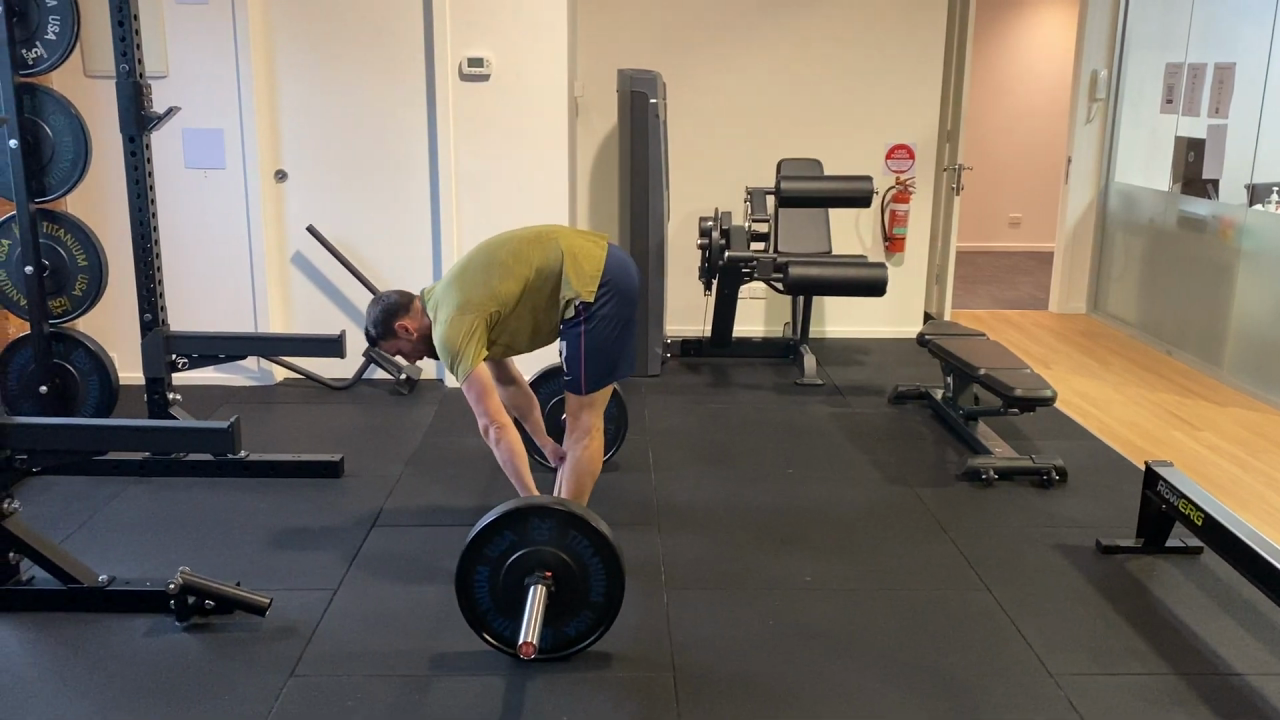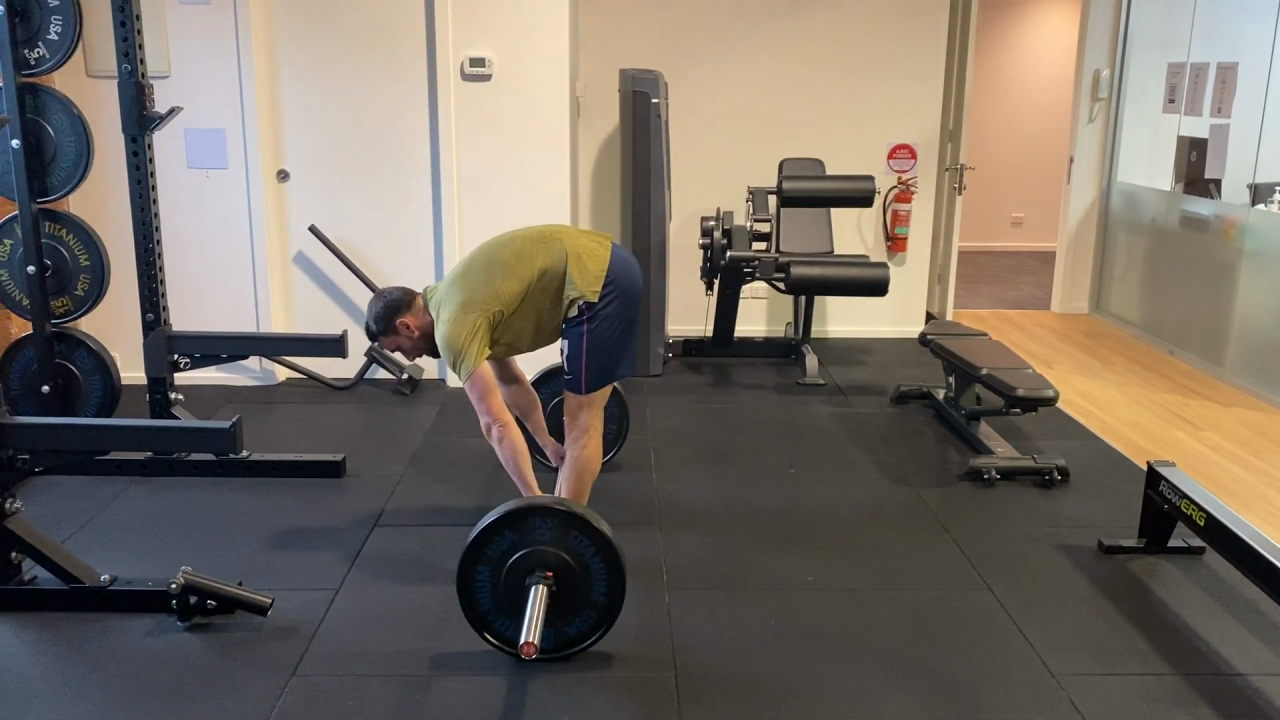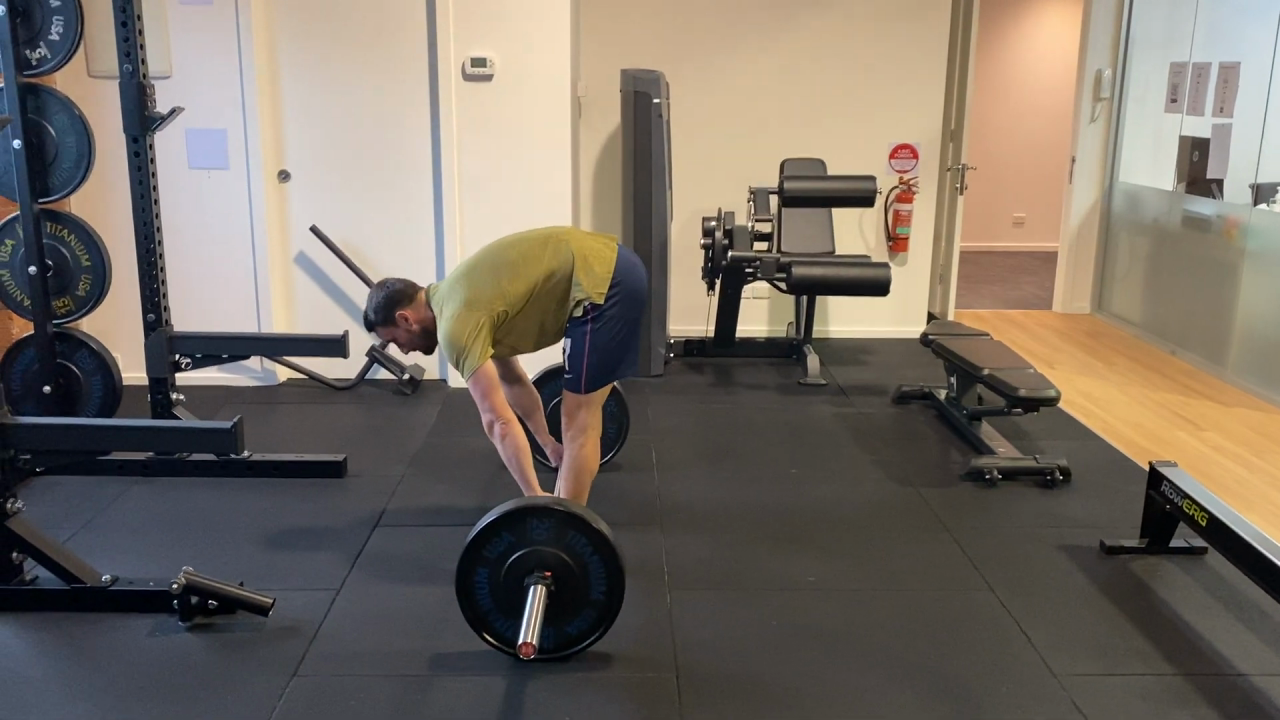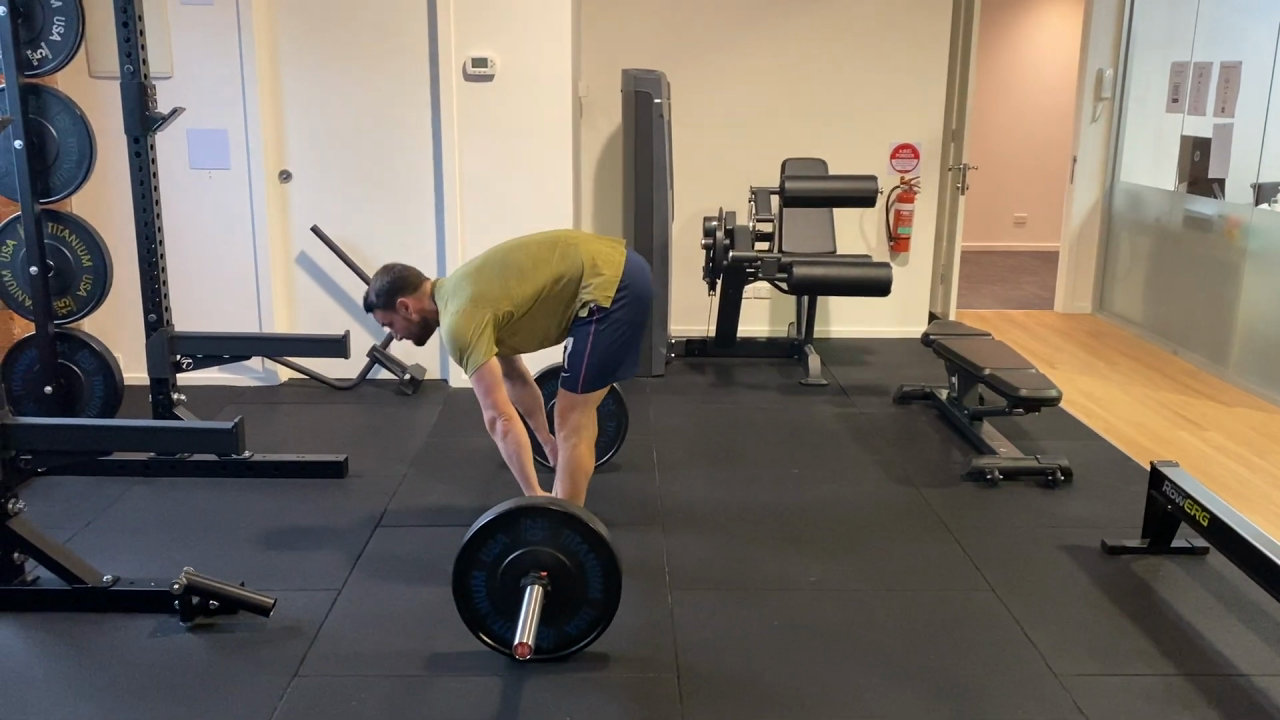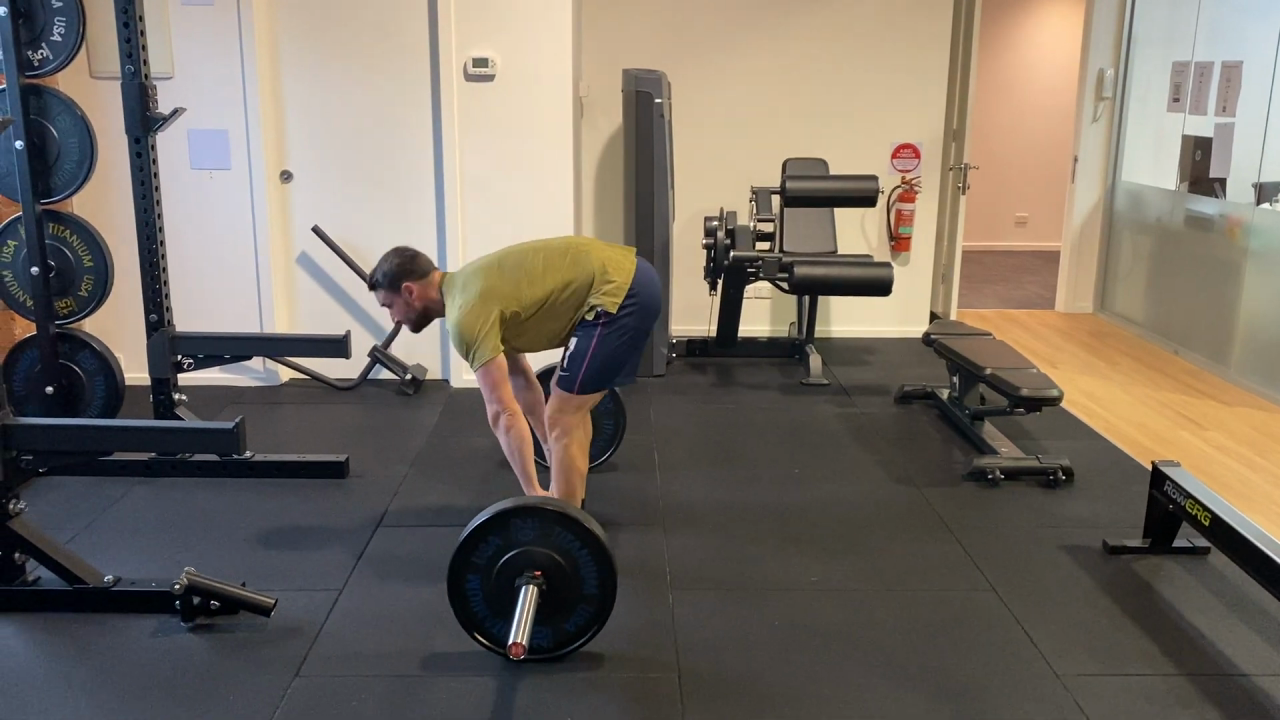
dt=0.1s
person 1, frame 1
left shoulder: (451, 329)
right shoulder: (449, 304)
left elbow: (493, 424)
right elbow: (508, 383)
left wrist: (532, 499)
right wrist: (545, 443)
left hip: (594, 279)
right hip: (603, 264)
left knee: (582, 418)
right knee: (580, 412)
person 1, frame 2
left shoulder: (453, 328)
right shoulder: (452, 304)
left elbow: (496, 423)
right elbow: (511, 382)
left wrist: (534, 498)
right wrist: (546, 442)
left hip: (597, 278)
left knee: (581, 418)
right knee: (580, 412)
person 1, frame 3
left shoulder: (456, 326)
right shoulder: (456, 299)
left elbow: (498, 420)
right elbow: (512, 381)
left wrist: (535, 497)
right wrist: (548, 442)
left hip: (602, 281)
right hip: (612, 266)
left knee: (577, 418)
right knee: (578, 412)
person 1, frame 4
left shoulder: (459, 321)
right shoulder: (460, 297)
left elbow: (499, 418)
right elbow: (515, 378)
left wrist: (535, 497)
right wrist: (547, 440)
left hip: (609, 283)
left knee: (572, 416)
right knee: (575, 412)
person 1, frame 5
left shoulder: (465, 315)
right shoulder: (466, 287)
left elbow: (502, 412)
right elbow: (516, 374)
left wrist: (532, 493)
right wrist: (540, 433)
left hip: (618, 292)
right hip: (629, 279)
left knee: (560, 418)
right knee: (569, 406)
right ankle: (570, 509)
